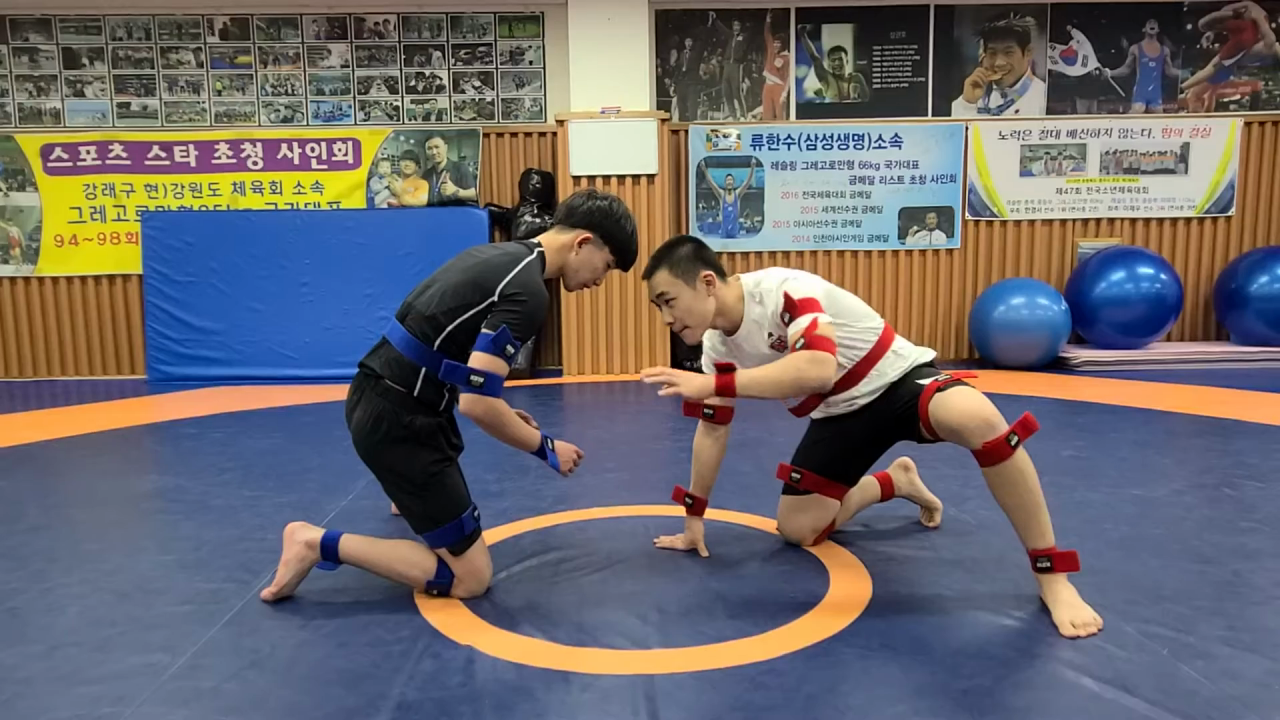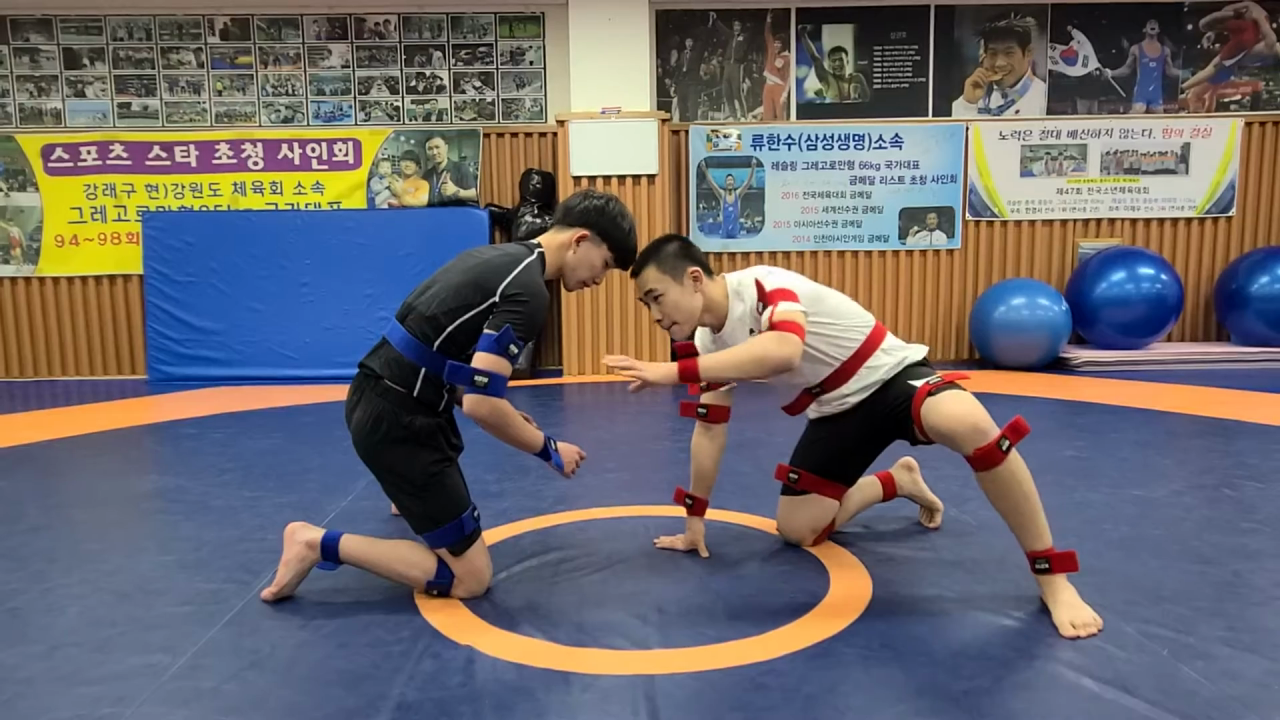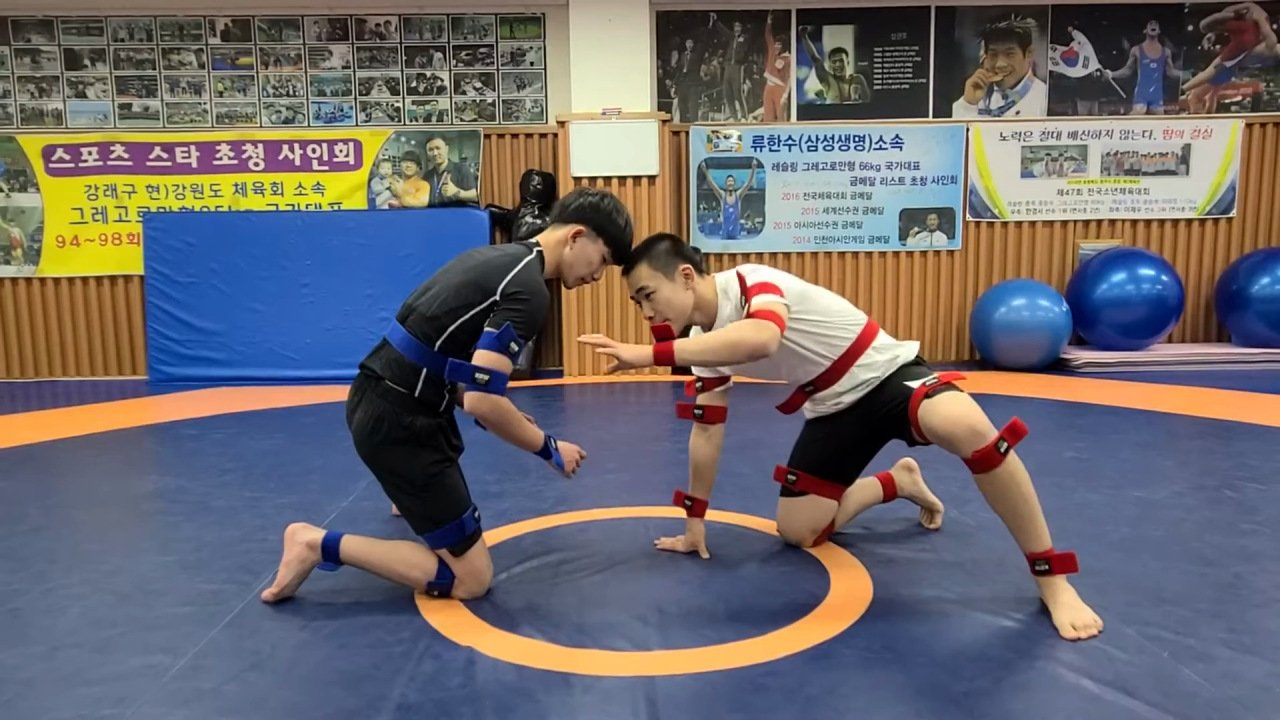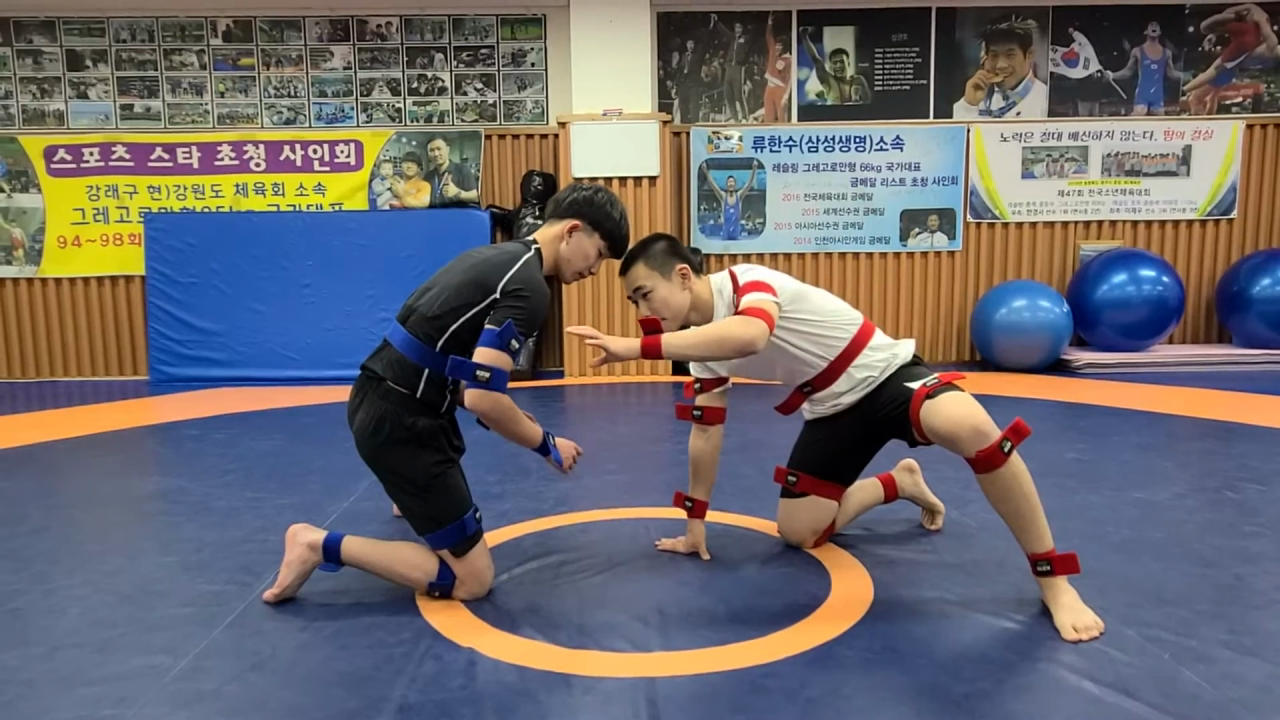
dt=0.2s
person 1, frame 1
left shoulder: (782, 291)
right shoulder: (716, 343)
left elbow: (820, 369)
right elbow: (711, 428)
left wrist: (712, 385)
right wrist: (693, 519)
left hip: (898, 379)
right hip: (840, 413)
left knee: (977, 419)
right knee: (797, 530)
left ankle: (1053, 577)
right ankle: (896, 482)
person 1, frame 2
left shoulder: (763, 286)
right shoulder: (708, 340)
left elbow: (785, 352)
right elbow: (709, 428)
left wrist: (675, 372)
right wrist: (694, 520)
left hip: (892, 376)
right hip: (836, 411)
left knee: (970, 426)
right knee: (797, 531)
left ankle: (1052, 577)
right ankle: (897, 481)
person 1, frame 3
left shoulder: (750, 282)
right shoulder: (703, 340)
left elbow: (762, 338)
right elbow: (707, 430)
left wrist: (650, 354)
right wrist: (695, 522)
left hip: (886, 375)
right hip: (833, 411)
left knee: (968, 429)
right knee: (797, 532)
left ankle: (1052, 579)
right ankle: (898, 482)
person 1, frame 4
left shoulder: (745, 283)
right shoulder: (701, 342)
left elbow: (750, 336)
right elbow: (706, 431)
left wrist: (637, 346)
right wrist: (696, 524)
left hip: (885, 375)
right hip: (832, 411)
left knee: (973, 429)
right knee: (798, 533)
left ankle: (1053, 580)
right ankle: (898, 484)
person 2, frame 1
left shoulder: (500, 254)
right shoulder: (527, 290)
right elbow: (476, 402)
left wrist: (499, 415)
right wrist: (546, 449)
left hip: (379, 396)
right hip: (397, 418)
right knee: (470, 577)
left ankle: (413, 496)
right ankle: (319, 543)
person 2, frame 2
left shoulder: (500, 256)
right shoulder: (527, 291)
right elbow: (481, 403)
left wrist: (502, 416)
right wrist: (550, 450)
left hip: (378, 397)
right hip: (397, 419)
right knee: (470, 577)
left ankle: (414, 497)
right ankle: (321, 543)
person 2, frame 3
left shoulder: (499, 256)
right shoulder: (527, 290)
right elbow: (482, 401)
left wrist: (503, 417)
right wrist: (550, 449)
left hip: (378, 397)
right hip: (398, 419)
right knee: (470, 579)
left ankle: (413, 496)
right ankle: (319, 544)
person 2, frame 4
left shoulder: (497, 255)
right shoulder: (528, 287)
right elbow: (482, 397)
left wrist: (502, 417)
right wrist: (548, 445)
left hip: (379, 397)
right hip: (399, 419)
right knee: (471, 579)
left ankle: (414, 496)
right ankle: (321, 545)
